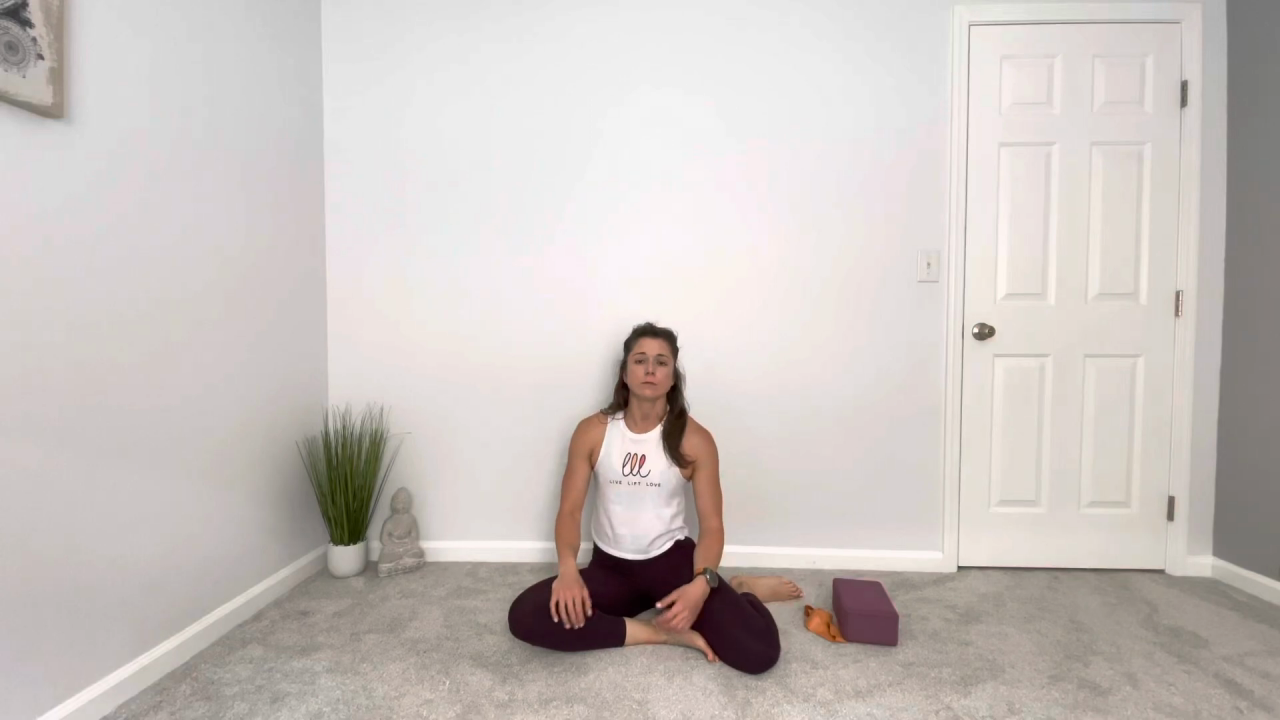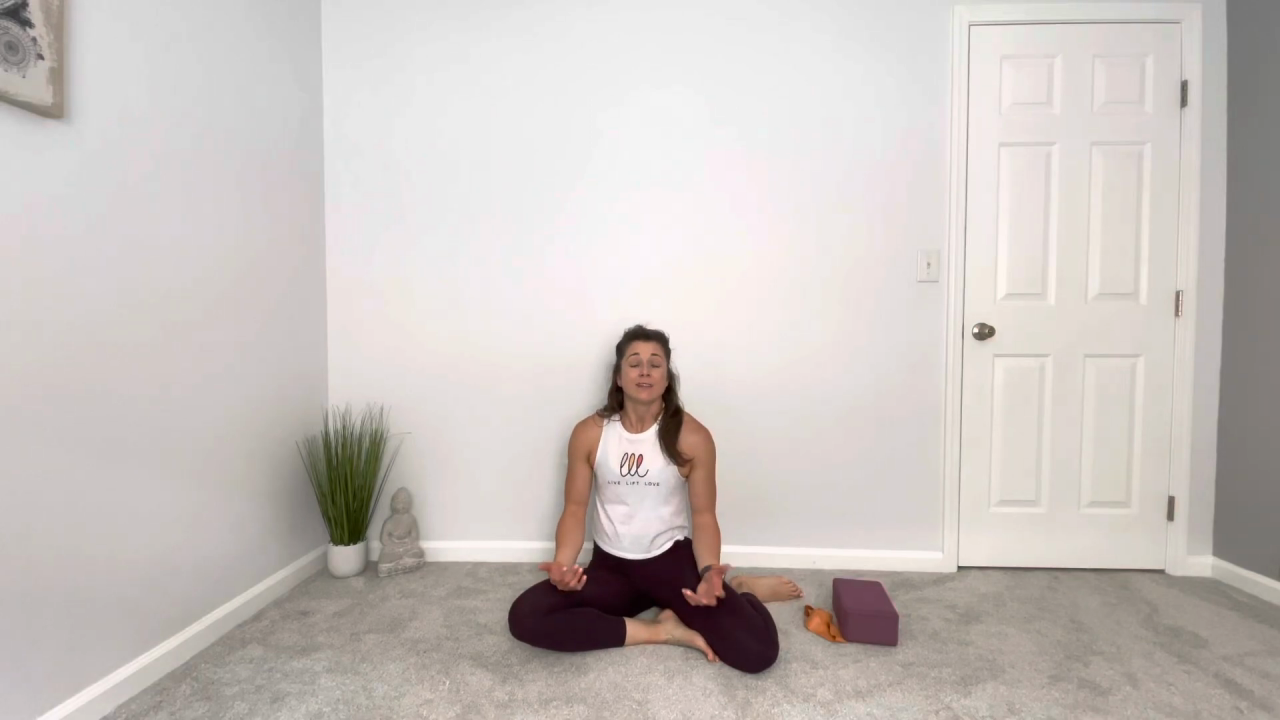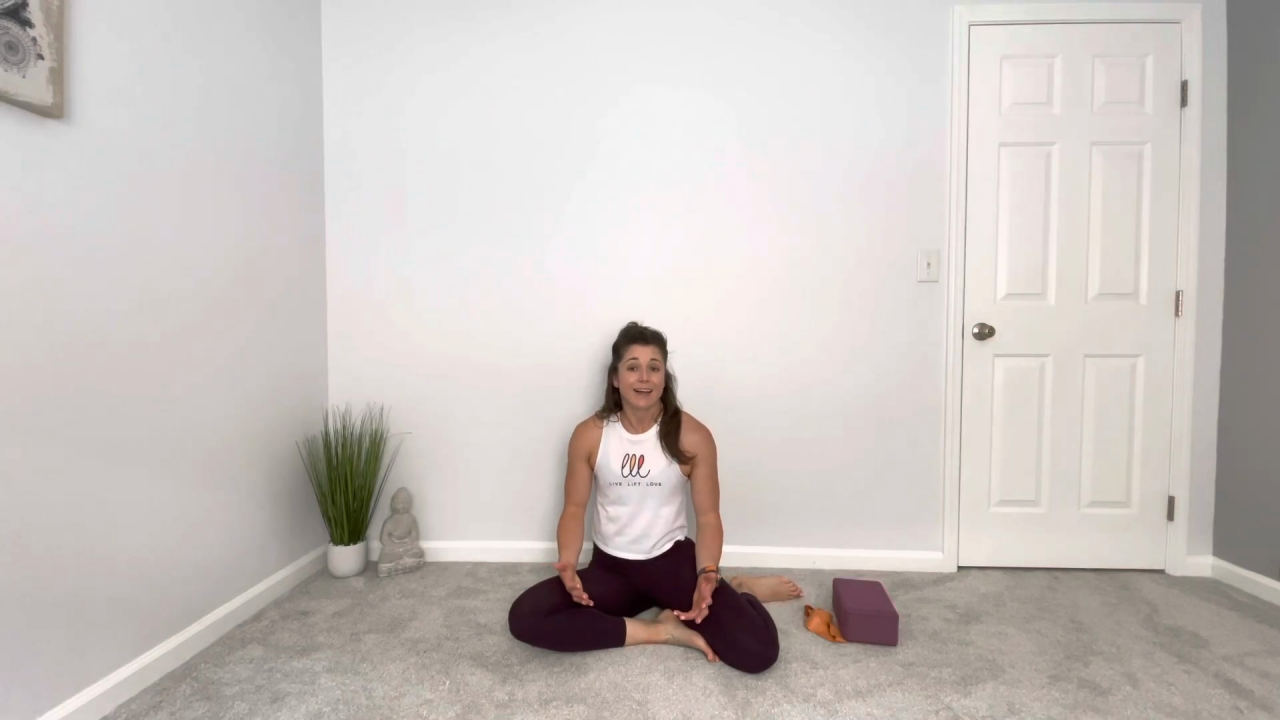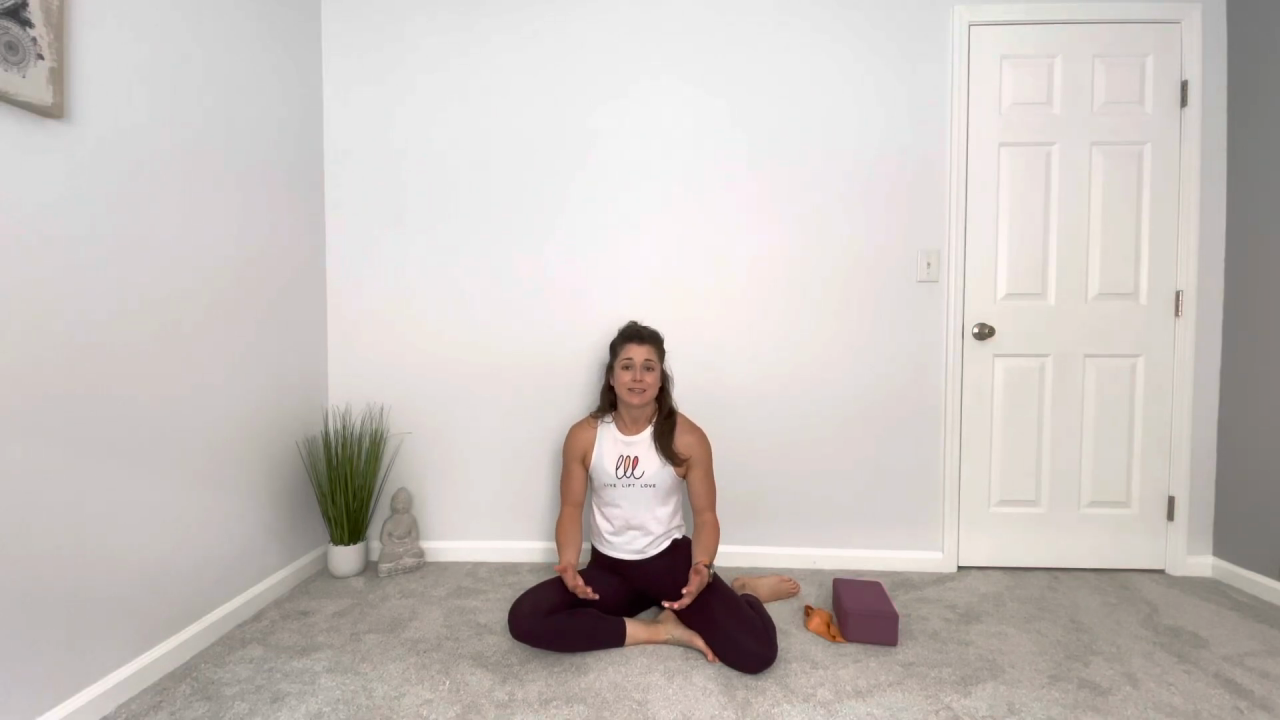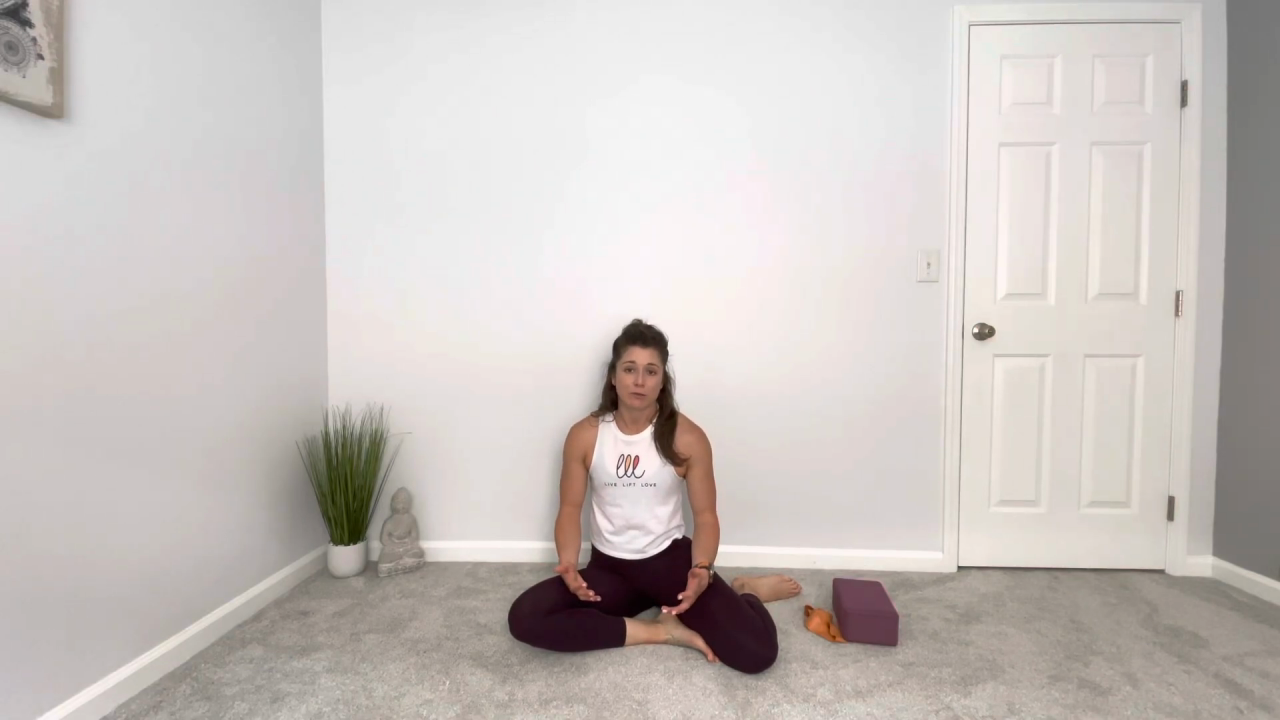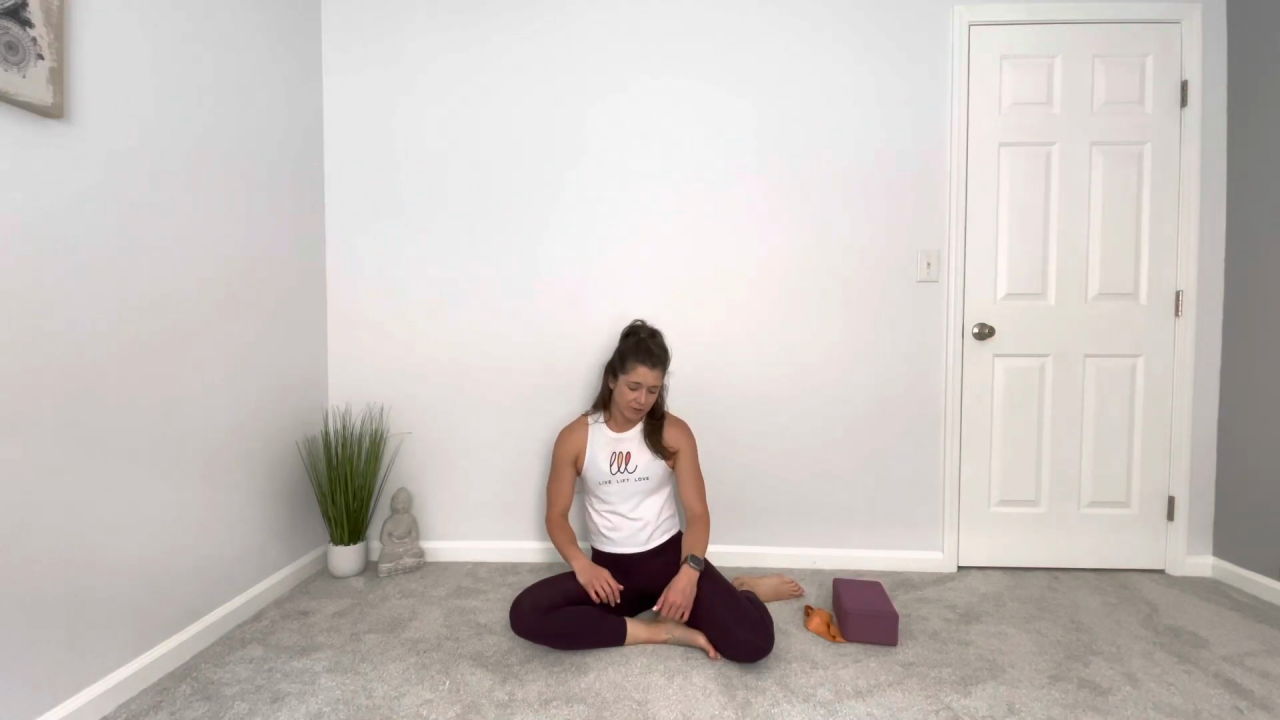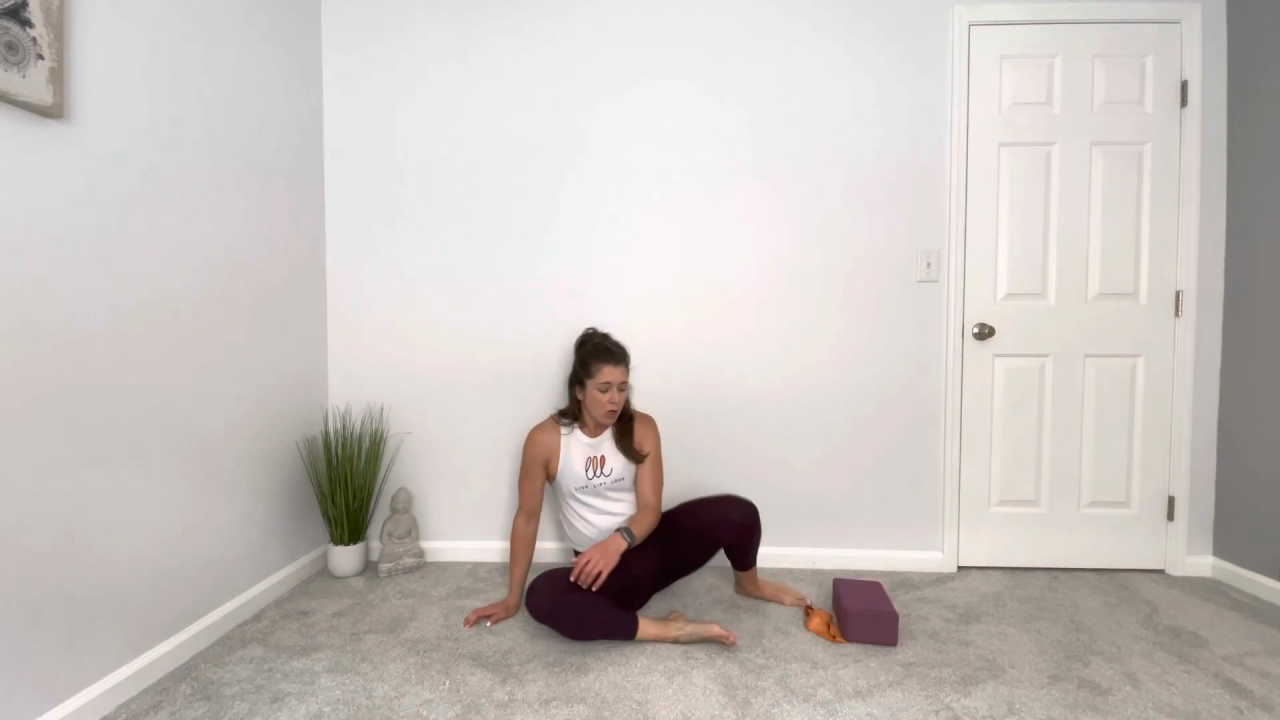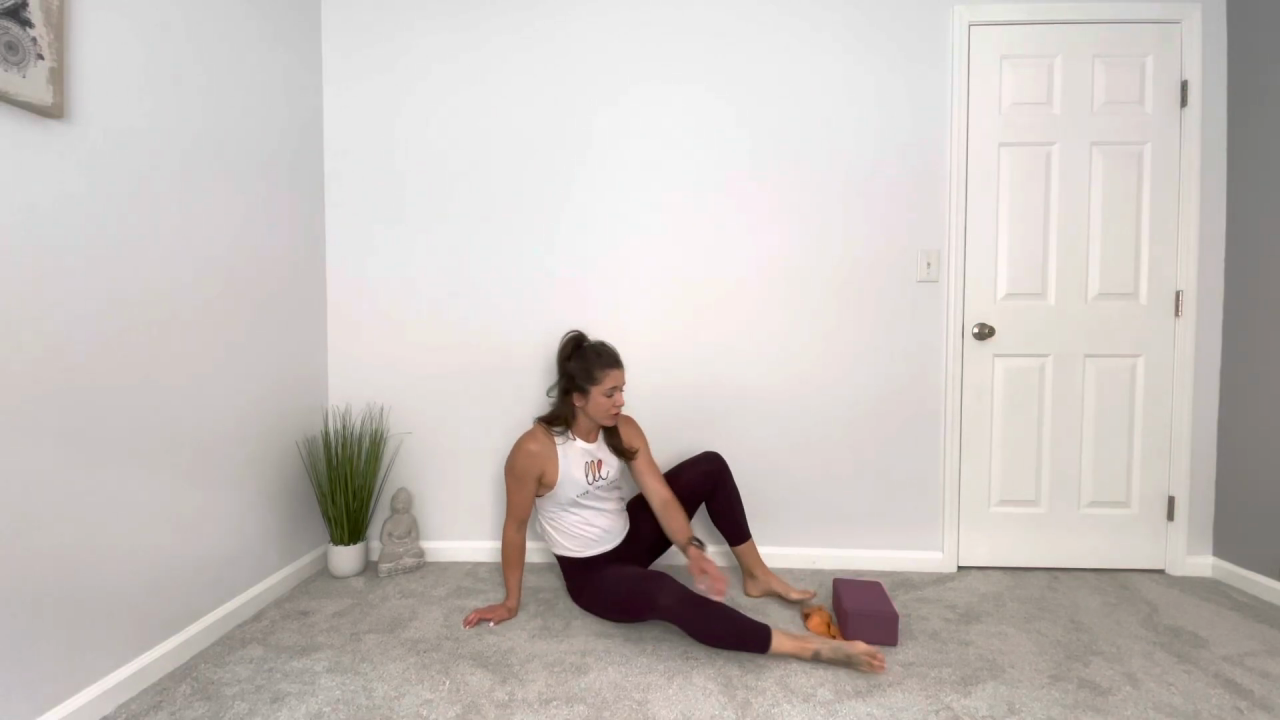
dt=0.5s
person 1, frame 1
left shoulder: (695, 440)
right shoulder: (592, 431)
left elbow: (711, 524)
right elbow: (569, 509)
left wrist: (701, 583)
right wrist: (568, 567)
left hip: (672, 561)
right hip: (610, 567)
left knee: (759, 651)
right knee: (525, 616)
left ankle: (737, 592)
right ankle: (664, 630)
person 1, frame 2
left shoulder: (692, 437)
right shoulder: (589, 433)
left elbow: (703, 516)
right elbow: (575, 509)
left wrist: (711, 572)
right wrist: (563, 562)
left hip: (672, 560)
right hip: (611, 566)
left knee: (758, 651)
right knee: (525, 617)
left ankle: (735, 589)
right ankle: (662, 631)
person 1, frame 3
left shoulder: (693, 436)
right shoulder: (589, 434)
left elbow: (708, 516)
right elbow: (574, 509)
left wrist: (708, 576)
right wrist: (567, 564)
left hip: (672, 561)
right hip: (610, 567)
left knee: (758, 651)
right knee: (525, 617)
left ankle: (737, 591)
right ankle: (662, 631)
person 1, frame 4
left shoulder: (688, 438)
right shoulder: (584, 436)
left elbow: (705, 515)
right elbow: (571, 509)
left wrist: (703, 569)
right wrist: (568, 564)
left hip: (670, 559)
right hip: (609, 568)
left knee: (757, 652)
right knee: (525, 619)
left ankle: (741, 592)
right ankle: (663, 631)
person 1, frame 5
left shoulder: (688, 438)
right shoulder: (584, 435)
left elbow: (705, 515)
right elbow: (570, 509)
left wrist: (703, 571)
right wrist: (568, 564)
left hip: (671, 560)
right hip: (610, 568)
left knee: (757, 651)
right knee: (524, 618)
left ankle: (740, 592)
right ankle: (663, 631)
person 1, frame 6
left shoulder: (674, 433)
right shoulder: (575, 437)
left elbow: (697, 512)
right elbow: (556, 514)
left wrist: (688, 574)
right wrist: (580, 563)
left hip: (668, 556)
right hip: (610, 569)
left knee: (754, 642)
right knee: (525, 615)
left ankle: (740, 590)
right ankle: (661, 631)
person 1, frame 7
left shoulder: (642, 428)
right shoulder: (546, 438)
left elbow: (650, 509)
right elbow: (527, 516)
left wrist: (618, 541)
right wrist: (511, 598)
left hip: (649, 543)
right hip: (601, 564)
left knee: (738, 512)
right knee: (541, 597)
left ankle: (748, 583)
right ankle: (668, 630)
person 1, frame 8
left shoulder: (624, 431)
right shoulder: (536, 450)
left elbow: (662, 499)
right elbow: (515, 527)
left wrist: (693, 550)
right wrist: (511, 602)
left hip: (628, 539)
right hip: (591, 574)
left knee: (710, 466)
right knee: (669, 595)
left ankle: (758, 578)
right ankle: (805, 646)
